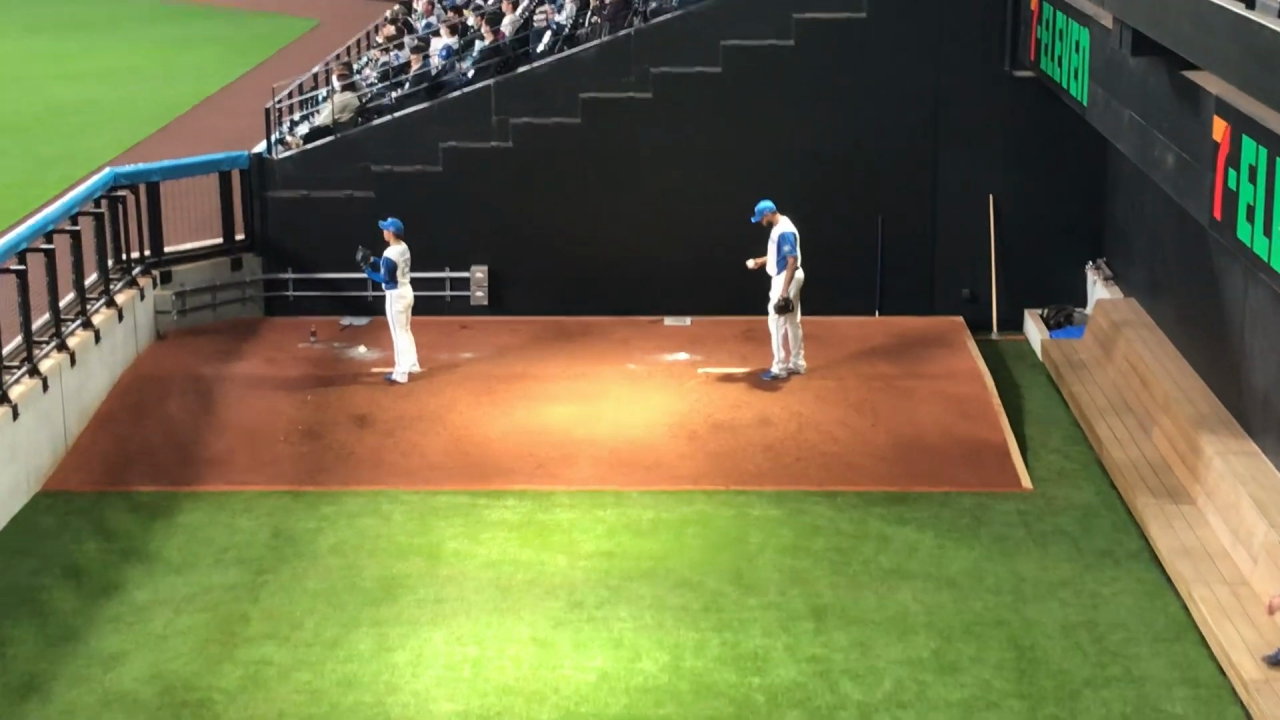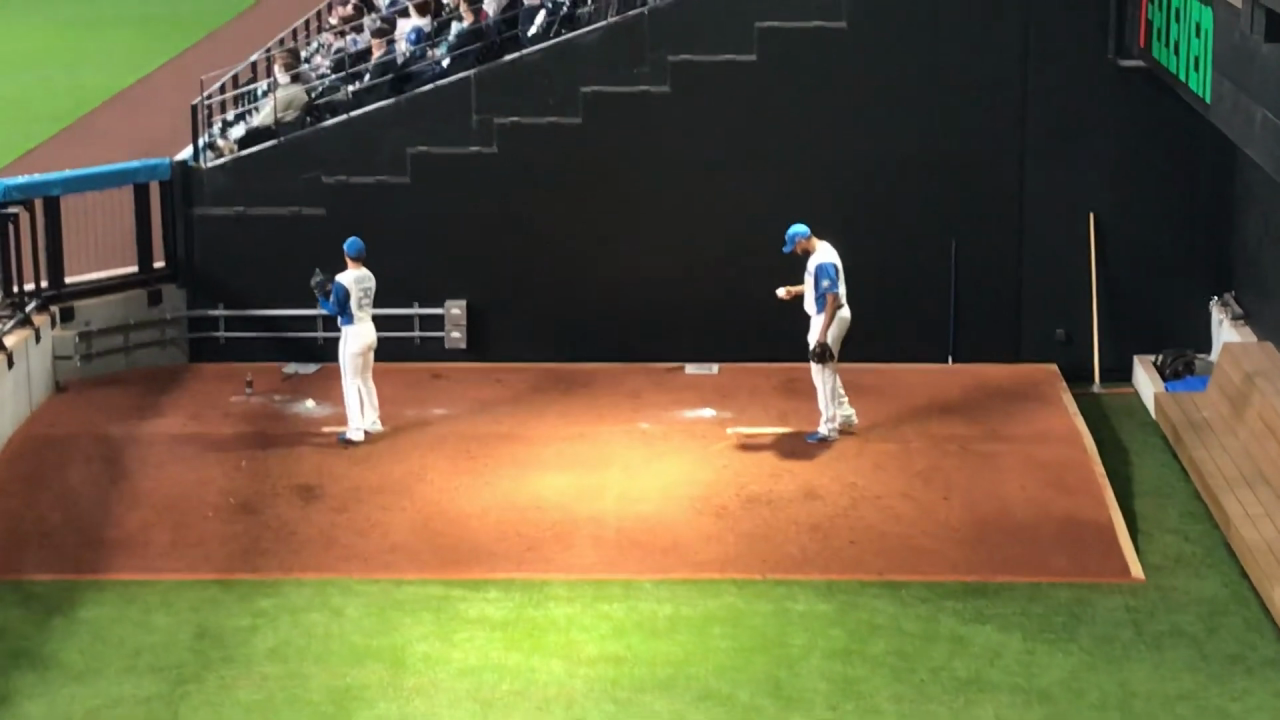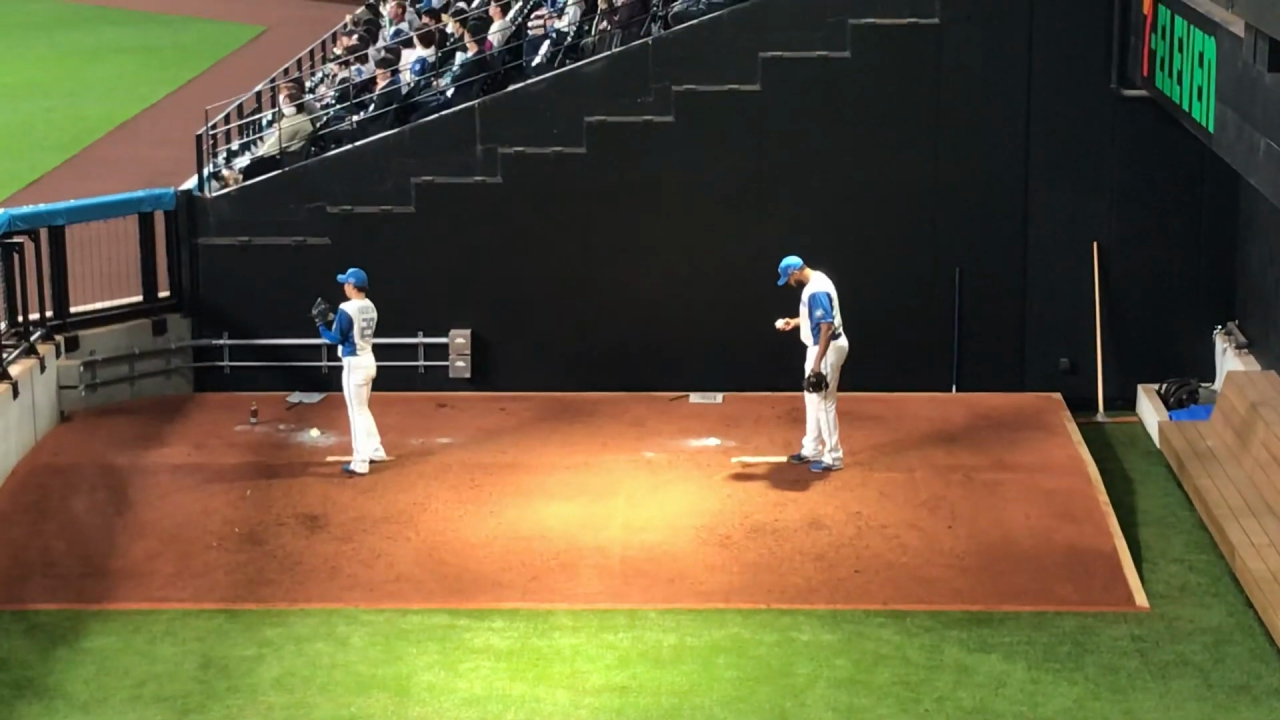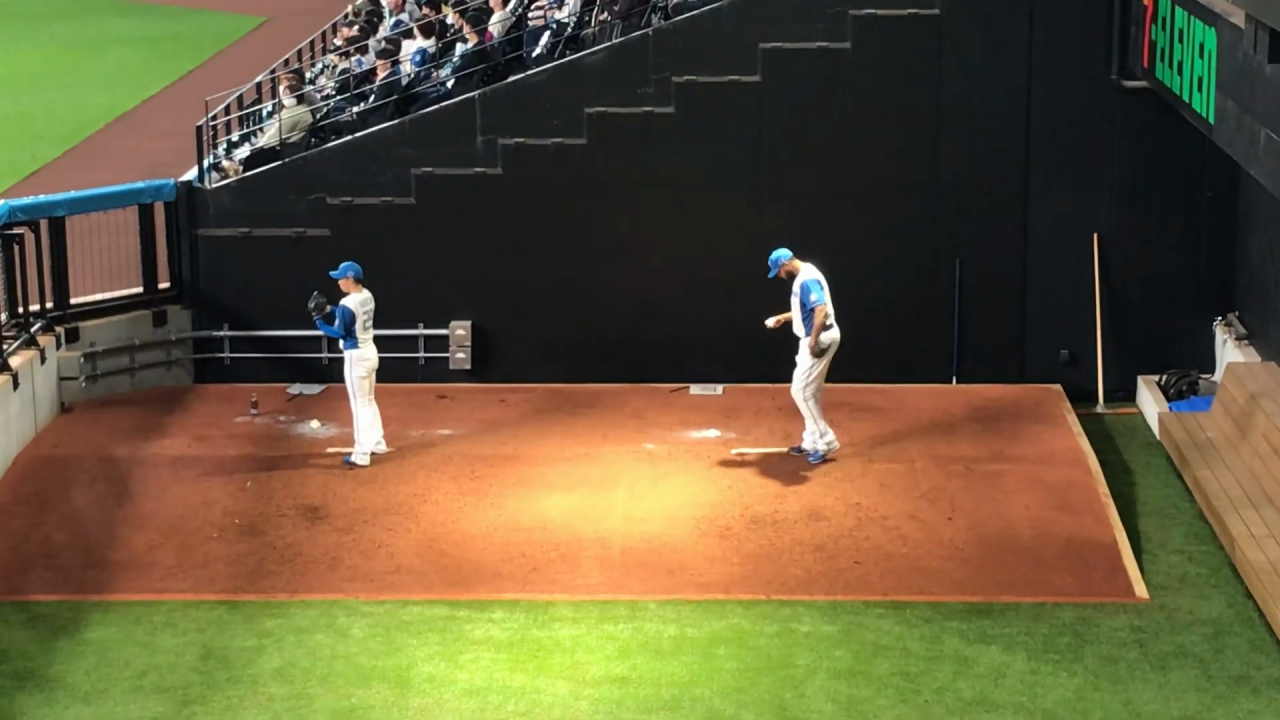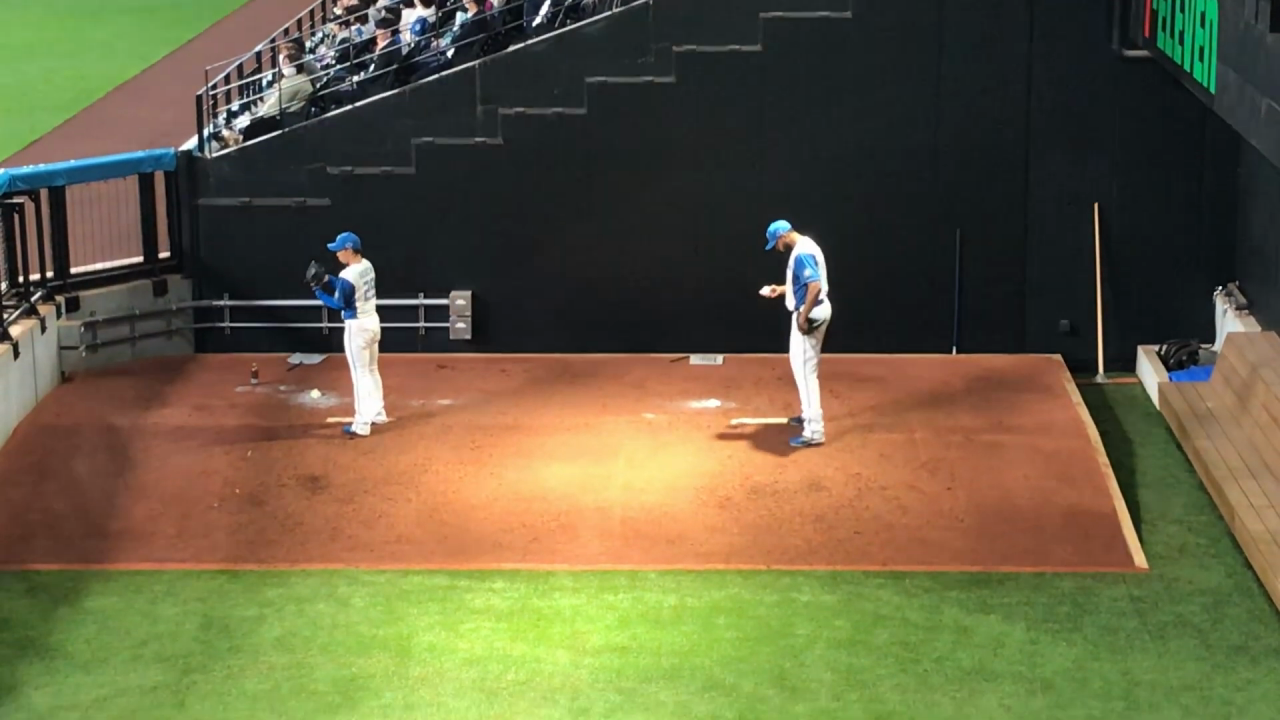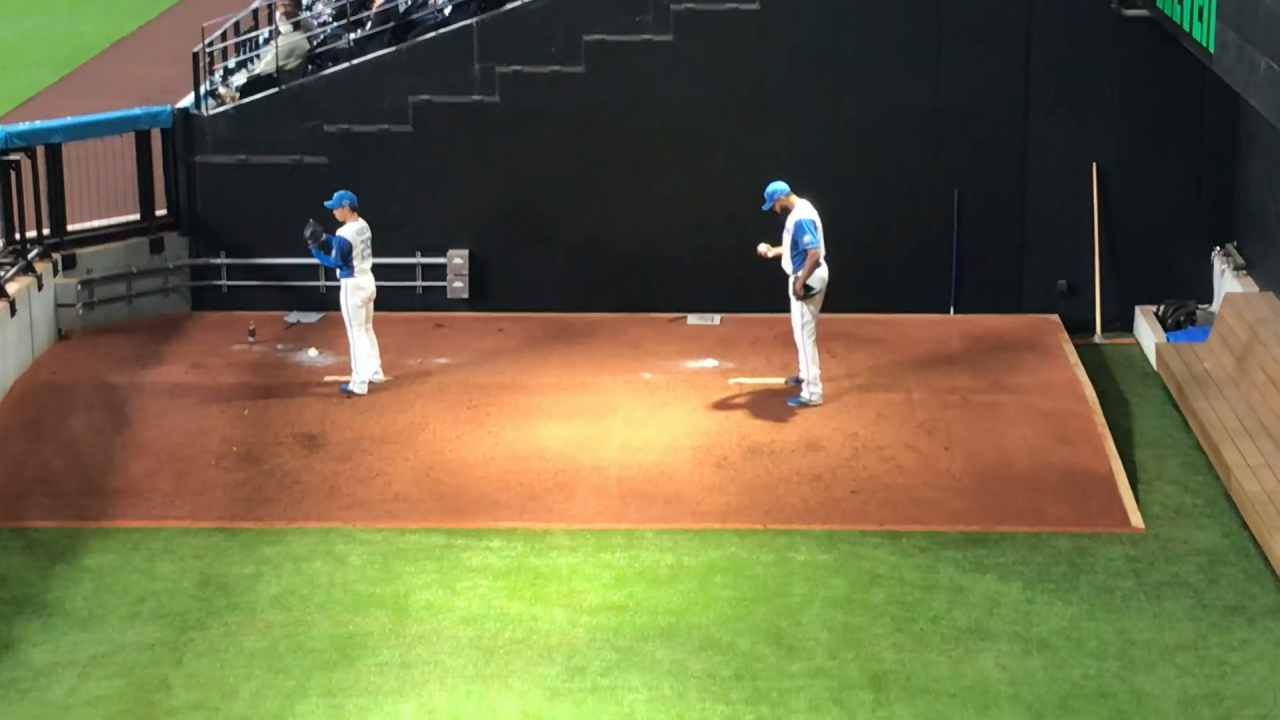
dt=0.4s
person 1, frame 1
left shoulder: (785, 231)
right shoulder: (779, 227)
left elbow: (793, 261)
left wrist: (785, 290)
right wrist: (761, 261)
left hip: (787, 279)
right hip: (784, 278)
left knee: (777, 321)
right knee: (792, 322)
left ankle: (780, 368)
right ankle: (797, 364)
person 1, frame 2
left shoulder: (824, 261)
right shoulder: (820, 252)
left elbow: (833, 299)
left wrist: (823, 334)
right wrist: (796, 289)
left hip: (830, 318)
right hip: (822, 317)
left knee: (822, 370)
right knee: (825, 369)
left ankle: (829, 428)
right ankle: (844, 415)
person 1, frame 3
left shoulder: (816, 291)
right shoulder: (815, 282)
left elbow: (827, 328)
left wrist: (817, 363)
right wrist: (795, 322)
left hip: (828, 348)
right hip: (818, 347)
left knee: (824, 402)
right knee: (812, 398)
left ankle: (833, 457)
right ankle: (812, 449)
person 1, frame 4
left shoulder: (807, 279)
right shoulder: (803, 277)
left elbow: (822, 310)
left wrist: (813, 341)
right wrist: (783, 317)
left hip: (821, 339)
right hip: (815, 338)
left knee: (801, 390)
right knee: (810, 392)
left ankle: (825, 439)
right ankle: (811, 442)
person 1, frame 5
left shoulder: (801, 253)
right shoulder: (805, 247)
left elbow: (815, 286)
left wrist: (803, 316)
right wrist: (781, 289)
left hip: (811, 313)
right hip: (811, 312)
left knee: (806, 370)
right knee: (800, 364)
right ankle: (808, 414)
person 1, frame 6
left shoulder: (801, 217)
right shoulder: (798, 211)
left elbow: (815, 252)
left wrist: (800, 282)
right wrist: (773, 251)
left hip: (808, 278)
right hip: (804, 277)
left knee: (804, 332)
right knee: (800, 329)
left ankle: (812, 392)
right ankle: (806, 374)
person 2, frame 1
left shoulder: (390, 254)
right shoulder: (404, 247)
left elbow: (385, 278)
left wrist: (368, 270)
right wrist: (374, 261)
left hip: (396, 295)
right hip: (406, 291)
left knee: (398, 334)
right knee: (406, 331)
left ankle: (401, 374)
right ankle: (412, 365)
person 2, frame 2
left shoulder: (343, 279)
right shoulder: (369, 276)
left elbow: (335, 309)
left wrist: (321, 297)
right wrist: (332, 290)
left hip: (353, 333)
right hip: (368, 330)
left knee: (350, 382)
right knee: (366, 379)
left ankle: (355, 431)
right ankle: (372, 423)
person 2, frame 3
left shoulder: (346, 309)
right shoulder: (370, 307)
left elbow: (336, 338)
left wrist: (321, 326)
right wrist: (334, 319)
left hip: (354, 364)
right hip: (368, 361)
left knee: (356, 413)
right knee: (362, 409)
left ankle: (360, 463)
right ankle: (375, 451)
person 2, frame 4
left shoulder: (347, 304)
right shoulder: (367, 296)
left elbow: (339, 332)
left wrist: (319, 322)
right wrist: (330, 311)
left hip: (356, 356)
right hip: (370, 352)
left knee: (359, 405)
right knee: (369, 400)
left ankle: (361, 455)
right ankle: (377, 443)
person 2, frame 5
left shoulder: (347, 276)
right shoulder: (367, 265)
left elbow: (339, 304)
left wrist: (319, 292)
right wrist: (328, 280)
left hip: (357, 326)
right hip: (373, 321)
left knee: (360, 375)
right knee: (372, 370)
left ankle: (361, 425)
right ankle: (377, 413)
person 2, frame 6
left shoulder: (344, 233)
right shoulder: (363, 225)
left elbow: (335, 263)
left wrist: (315, 251)
right wrist: (327, 239)
left hip: (353, 285)
right hip: (367, 281)
left knee: (356, 334)
right knee: (366, 329)
left ankle: (359, 384)
right ankle: (374, 372)
